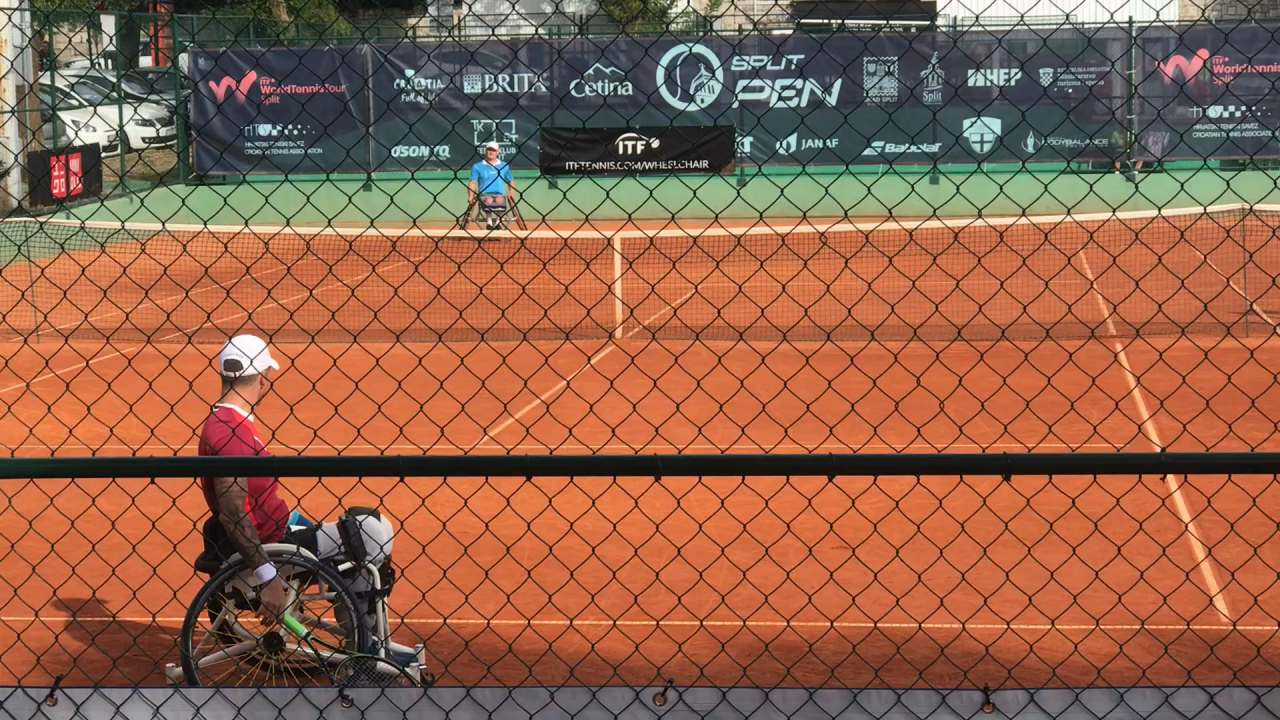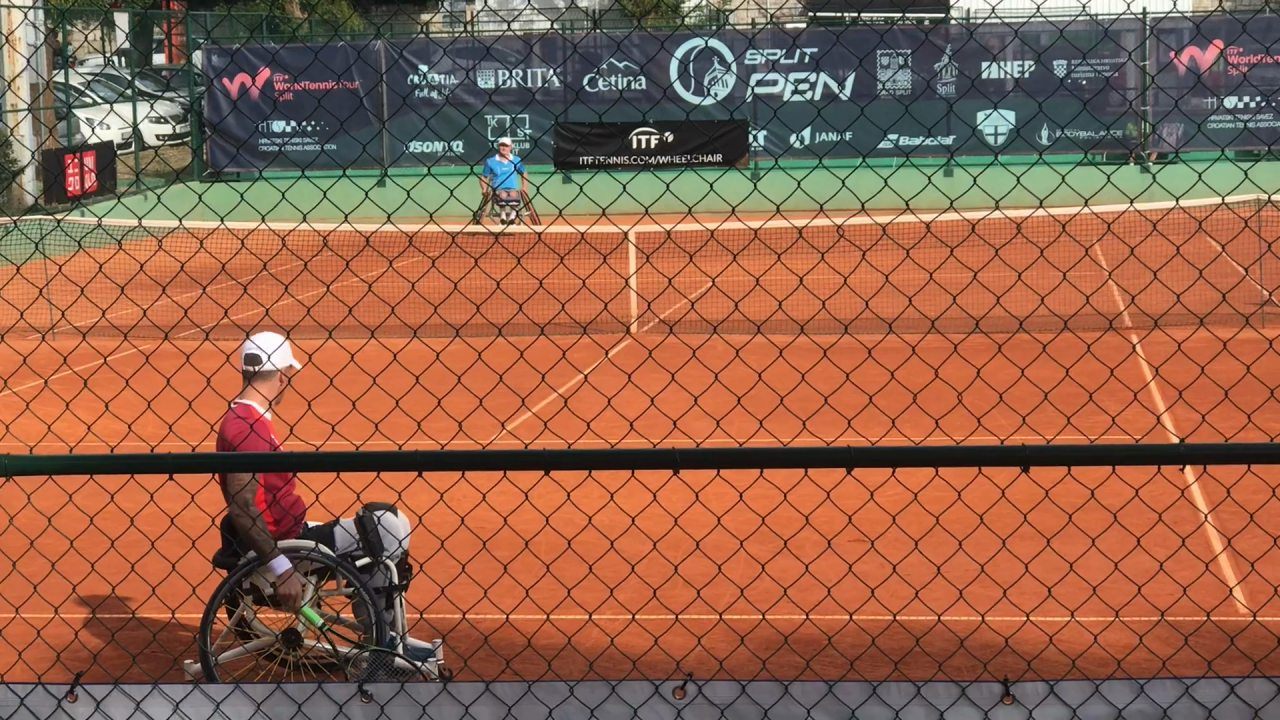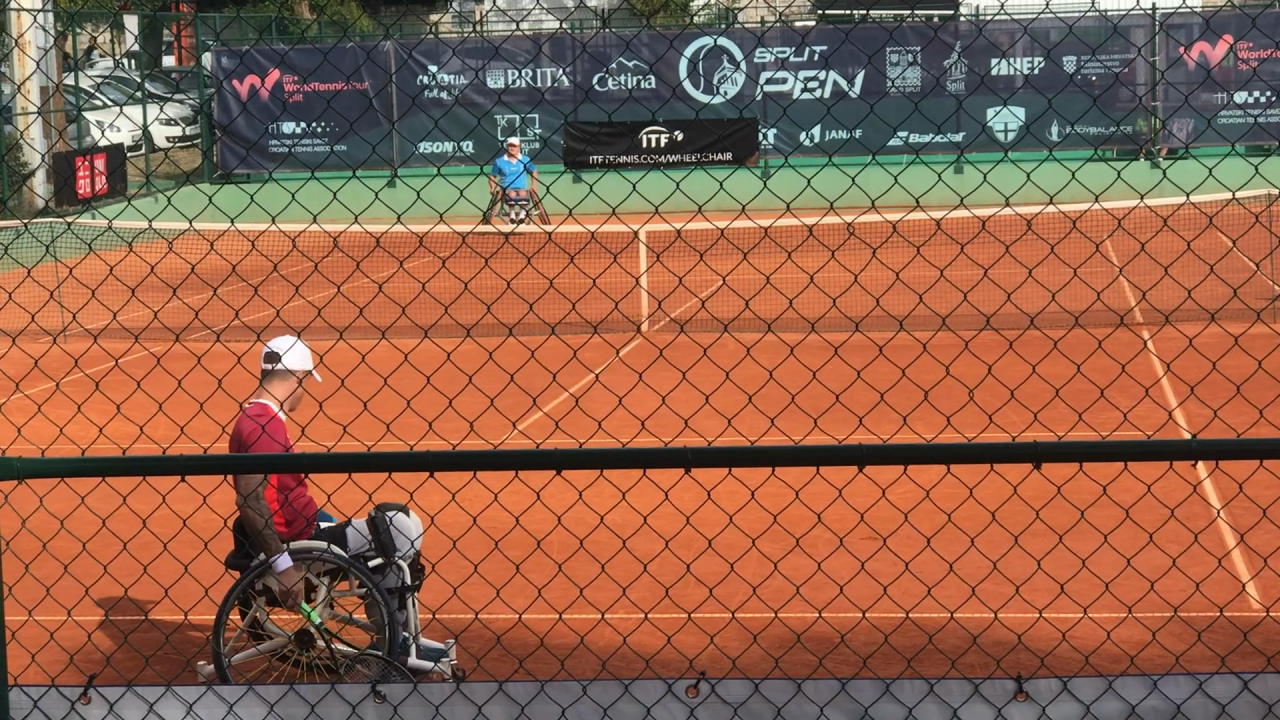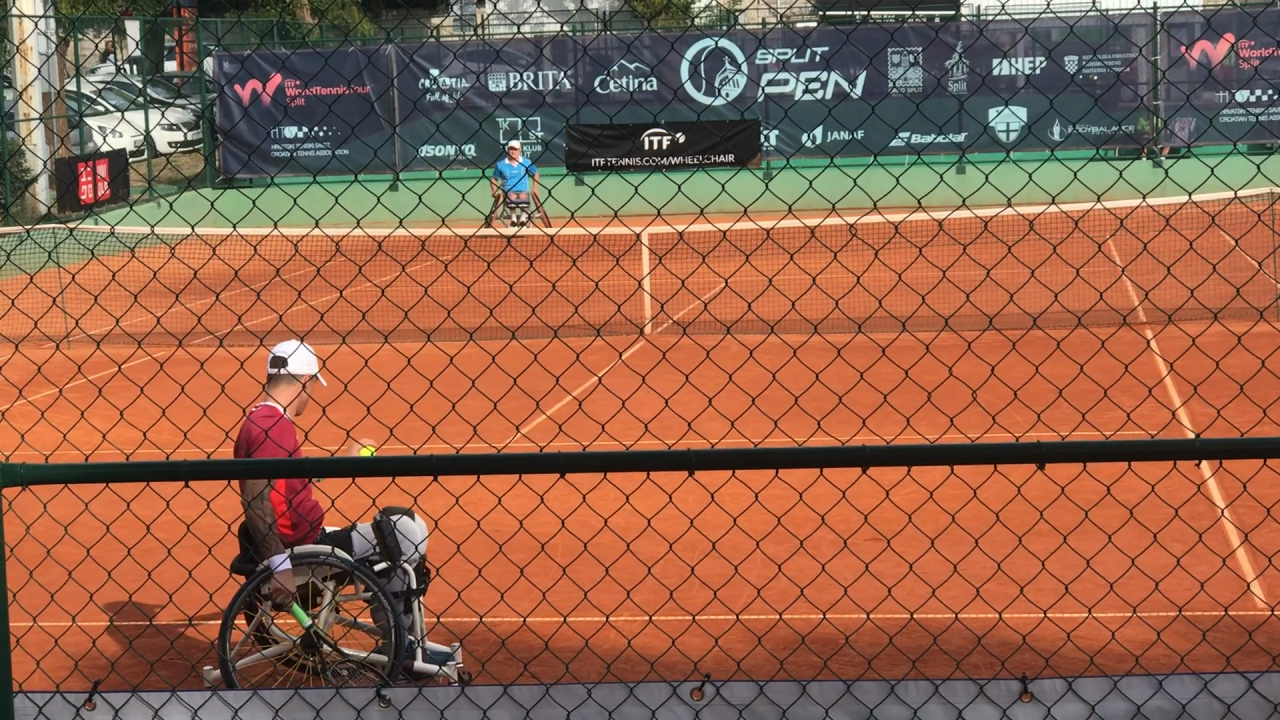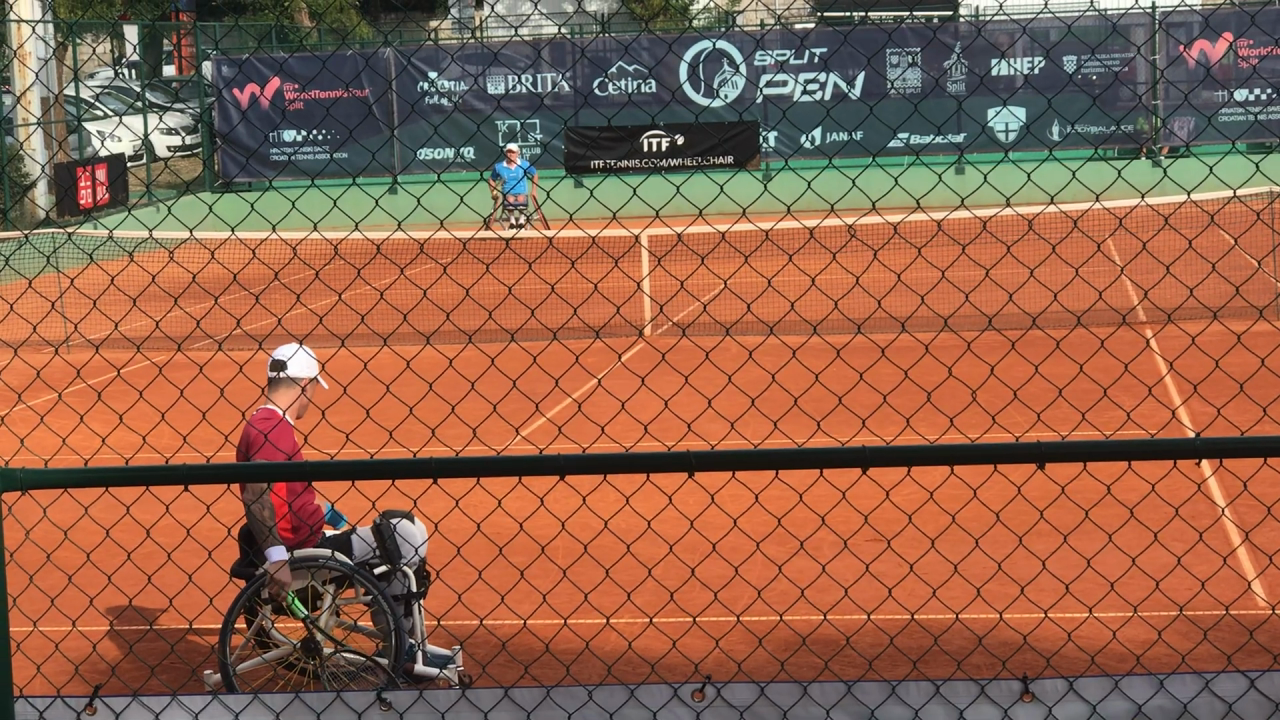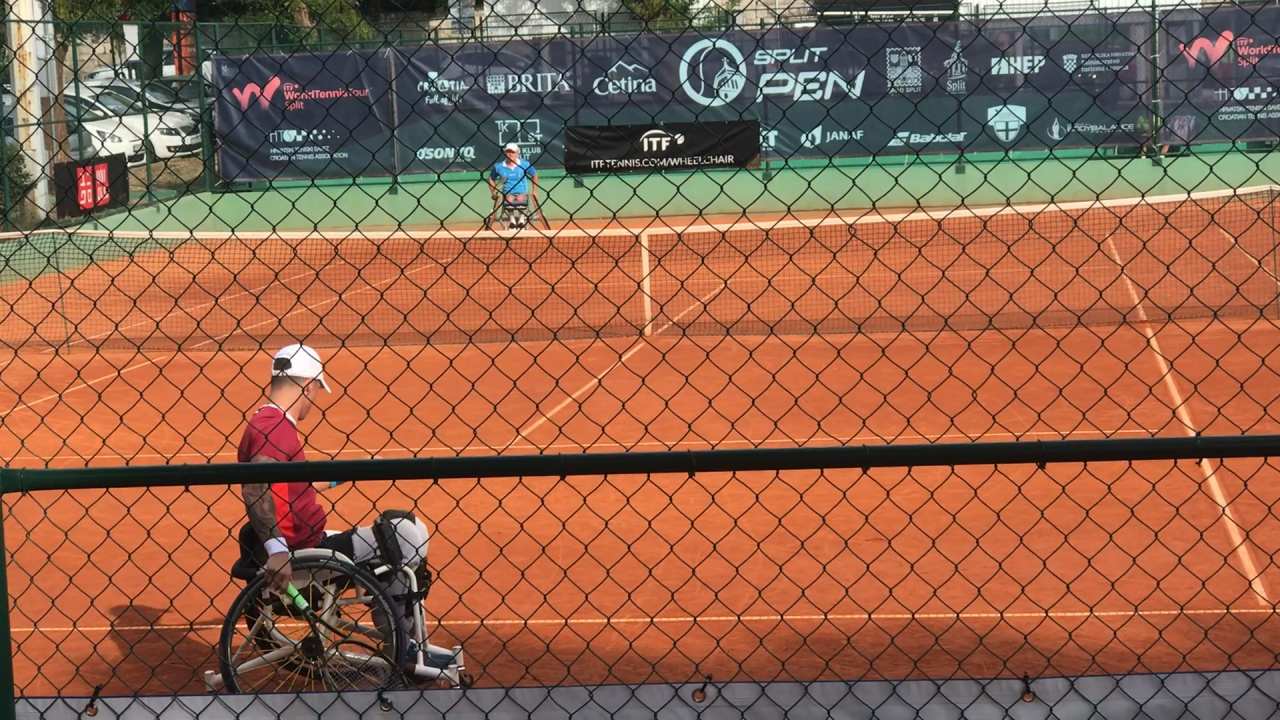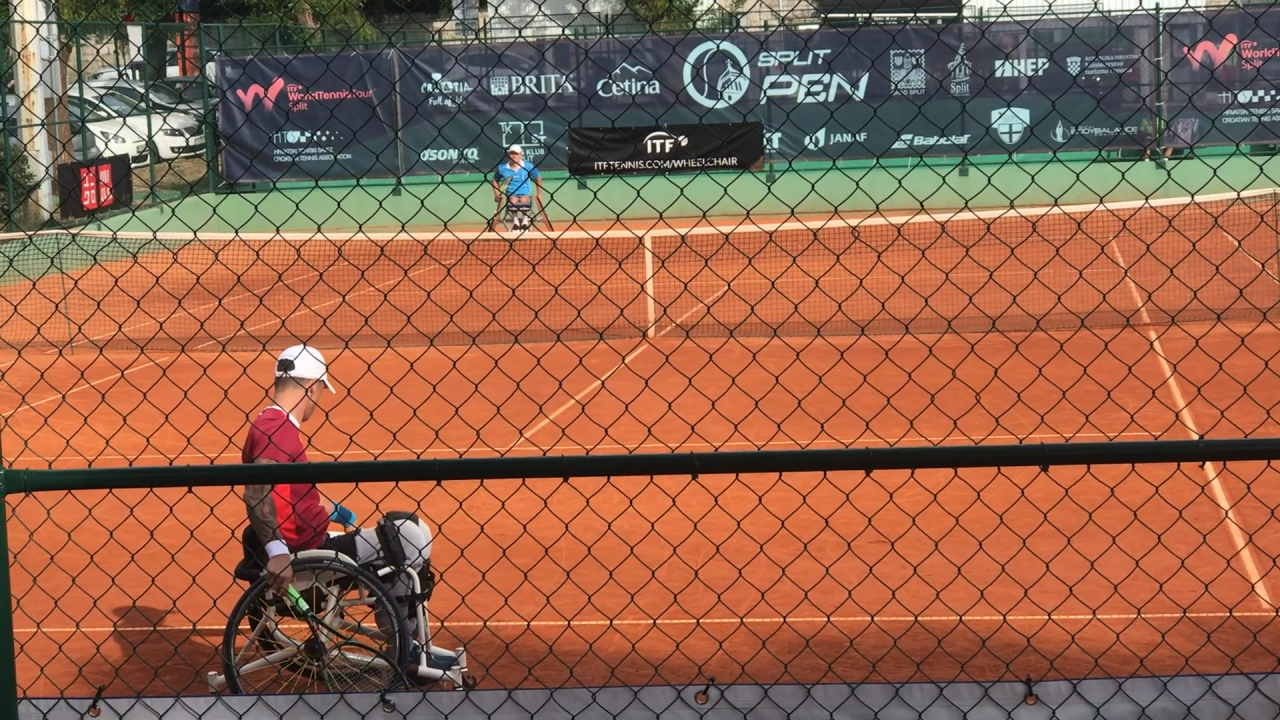
dt=0.3s
person 1, frame 1
left shoulder: (231, 422)
right shoulder: (230, 431)
right elbow: (232, 514)
left wrist: (295, 519)
right wrist: (267, 577)
left hip: (270, 535)
right hip: (266, 547)
left knee: (367, 526)
right knee: (374, 531)
left ankle: (365, 640)
person 1, frame 2
left shoulder: (248, 418)
right shoulder: (247, 426)
right elbow: (242, 508)
right wrist: (282, 568)
left hip: (289, 533)
right hip: (282, 543)
left knee: (382, 521)
right knee: (389, 526)
person 1, frame 3
left shoulder: (257, 416)
right shoulder: (264, 422)
right elbow: (250, 499)
left wrist: (326, 517)
right wrist: (283, 564)
left hip: (297, 535)
right hip: (296, 544)
left knee: (389, 523)
right knee: (401, 526)
left ankle: (396, 636)
person 1, frame 4
left shoulder: (262, 419)
right shoulder: (273, 423)
right elbow: (255, 498)
right wrist: (279, 563)
left hip: (303, 539)
right hip: (299, 547)
left knee: (394, 526)
right knee: (407, 529)
person 1, frame 5
left shoulder: (266, 422)
right shoulder: (273, 426)
right elbow: (255, 495)
left wrist: (341, 521)
right wrist: (277, 556)
left hip: (302, 544)
right hip: (300, 551)
right knee: (407, 532)
person 1, frame 6
left shoulder: (270, 422)
right shoulder: (275, 426)
right elbow: (255, 491)
right wrist: (276, 548)
left hip: (306, 544)
right hip: (300, 551)
right knee: (407, 532)
person 1, frame 7
left shoulder: (276, 424)
right shoulder: (278, 427)
right elbow: (256, 493)
left wrist: (348, 518)
right wrist: (277, 551)
left hip: (308, 545)
right hip: (305, 553)
right knee: (413, 533)
left ankle: (407, 647)
right ankle: (407, 649)
